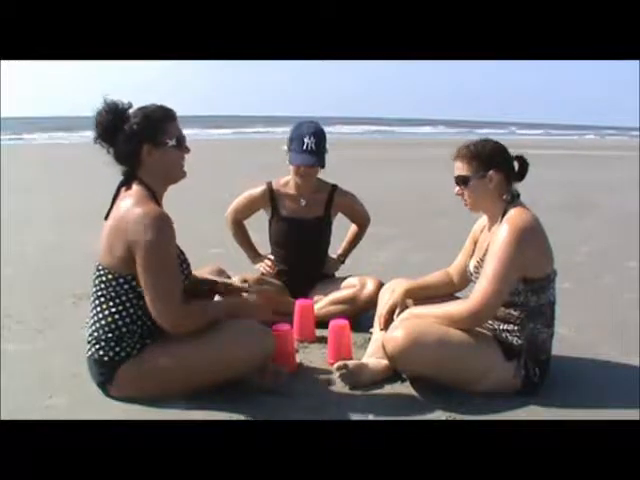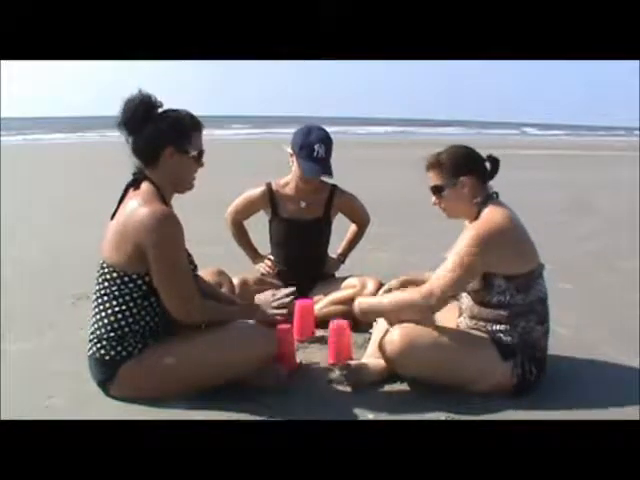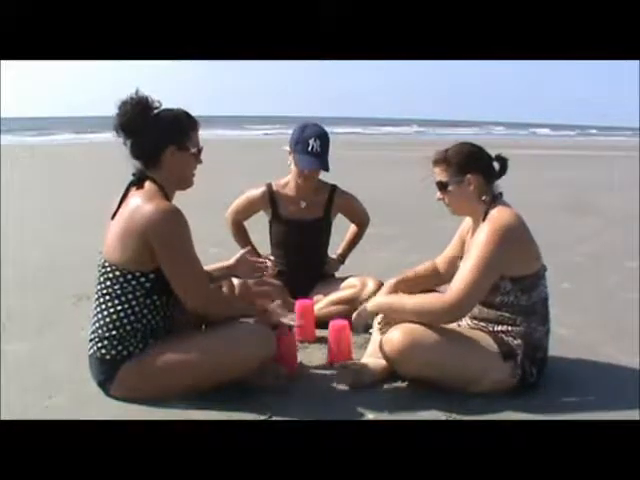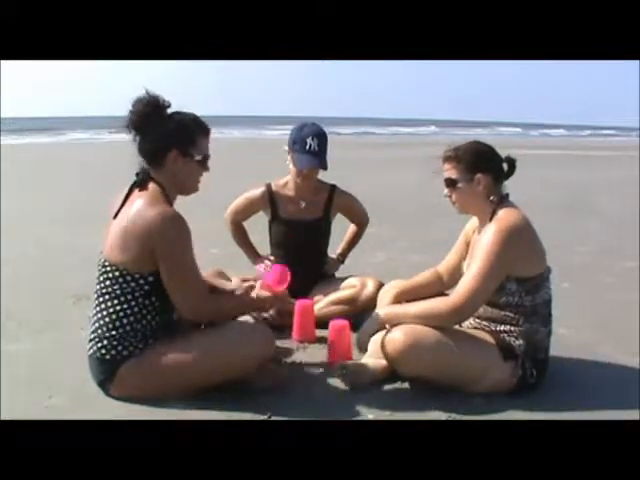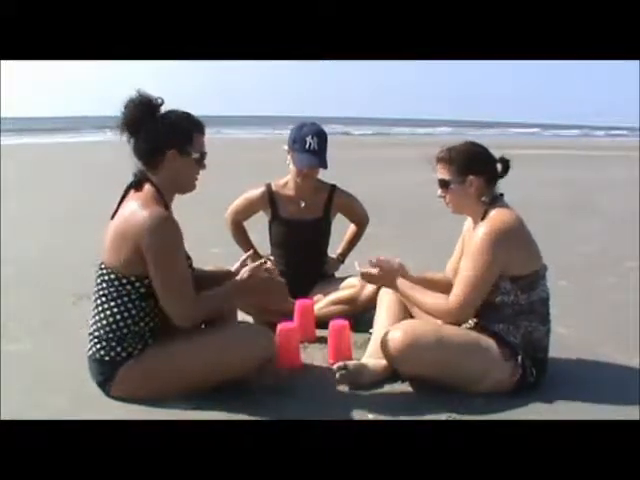
dt=1s
person 1, frame 1
left shoulder: (133, 199)
right shoulder: (149, 219)
right elbow: (173, 319)
left wrist: (219, 286)
right wrist: (234, 308)
left hip: (123, 347)
right hip: (125, 366)
left knee: (219, 285)
right knee: (259, 340)
left ankle: (223, 357)
person 1, frame 2
left shoulder: (140, 198)
right shoulder: (157, 218)
left elbow: (184, 284)
right elbow: (188, 311)
left wrist: (240, 305)
right wrist: (248, 313)
left hip: (124, 348)
right hip: (127, 365)
left knee: (218, 278)
right knee: (262, 341)
left ankle: (224, 361)
person 1, frame 3
left shoulder: (138, 197)
right shoulder: (162, 214)
right elbow: (200, 300)
left wrist: (225, 269)
right wrist: (258, 309)
left hip: (121, 351)
right hip: (128, 367)
left knee: (221, 284)
right knee: (261, 342)
person 1, frame 4
left shoulder: (139, 198)
right shoulder: (163, 219)
left elbow: (181, 283)
right elbow: (195, 306)
left wrist: (235, 290)
right wrist: (248, 304)
left hip: (123, 348)
right hip: (127, 366)
left knee: (220, 289)
right knee: (260, 341)
person 1, frame 5
left shoulder: (140, 199)
right shoulder: (155, 221)
left elbow: (181, 281)
right elbow: (185, 313)
left wrist: (232, 278)
right wrist: (240, 288)
left hip: (125, 348)
right hip: (127, 367)
left knee: (218, 282)
right knee: (260, 342)
left ankle: (224, 360)
person 2, frame 1
left shoulder: (515, 227)
right shoulder: (488, 221)
left elbow: (475, 311)
right elbow: (454, 277)
left wrist: (411, 314)
right wrist: (405, 290)
left hip: (516, 358)
right hip: (487, 330)
left knee: (402, 338)
right knee: (394, 289)
left ankle: (385, 364)
right ankle: (376, 363)
person 2, frame 2
left shoulder: (487, 230)
right shoulder: (486, 217)
left elbow: (429, 301)
right elbow: (447, 282)
left wrist: (367, 306)
right wrist: (411, 281)
left hip: (513, 358)
left knee: (399, 342)
right knee: (397, 294)
left ankle: (379, 363)
right ankle: (375, 363)
person 2, frame 3
left shoulder: (498, 228)
right shoulder: (476, 220)
left elbow: (452, 307)
right elbow: (439, 270)
left wrist: (381, 304)
right wrist: (396, 285)
left hip: (512, 357)
right hip: (480, 326)
left knee: (399, 341)
right knee: (393, 292)
left ankle: (381, 362)
right ankle: (375, 362)
person 2, frame 4
left shoulder: (503, 228)
right shoulder: (480, 222)
left elbow: (456, 309)
right elbow: (442, 275)
left wrist: (384, 315)
right wrist: (395, 295)
left hip: (512, 358)
right hip: (482, 329)
left knee: (401, 341)
right knee: (391, 290)
left ankle: (381, 361)
right ankle: (376, 362)
person 2, frame 5
left shoulder: (493, 229)
right shoulder: (477, 221)
left elbow: (457, 310)
right elbow: (452, 282)
left wrist: (398, 282)
right wrist: (404, 277)
left hip: (513, 357)
right hip: (484, 330)
left knee: (400, 339)
right knee: (395, 292)
left ankle: (384, 364)
right ankle: (375, 362)
person 3, frame 1
left shoulder: (336, 198)
right shoulder: (268, 194)
left elbow: (363, 221)
right elbow: (233, 217)
left wrist: (340, 258)
right wrist: (256, 257)
left hip: (319, 286)
right hip: (278, 286)
left knee: (373, 289)
left ankle: (288, 317)
right ankle: (331, 311)
person 3, frame 2
left shoulder: (339, 198)
right shoulder: (266, 196)
left elbow: (362, 222)
right elbow: (233, 218)
left wrist: (339, 259)
right wrist: (257, 260)
left hip: (321, 285)
left knee: (372, 288)
person 3, frame 3
left shoulder: (336, 198)
right shoulder: (267, 195)
left elbow: (362, 221)
right elbow: (233, 218)
left wrist: (340, 258)
left hip: (319, 285)
right hip: (279, 285)
left knee: (372, 288)
right ankle: (327, 312)
person 3, frame 4
left shoulder: (335, 198)
right shoulder: (267, 195)
left elbow: (361, 221)
right elbow: (232, 218)
left wrist: (340, 257)
right wrist: (255, 258)
left hip: (319, 286)
left knee: (373, 289)
left ankle: (292, 317)
right ankle: (327, 312)
person 3, frame 5
left shoulder: (335, 198)
right shoulder: (266, 196)
left elbow: (361, 221)
right elbow: (233, 217)
left wrist: (339, 257)
right wrist: (256, 258)
left hip: (319, 286)
left knee: (371, 289)
left ankle: (289, 315)
right ankle: (326, 311)
